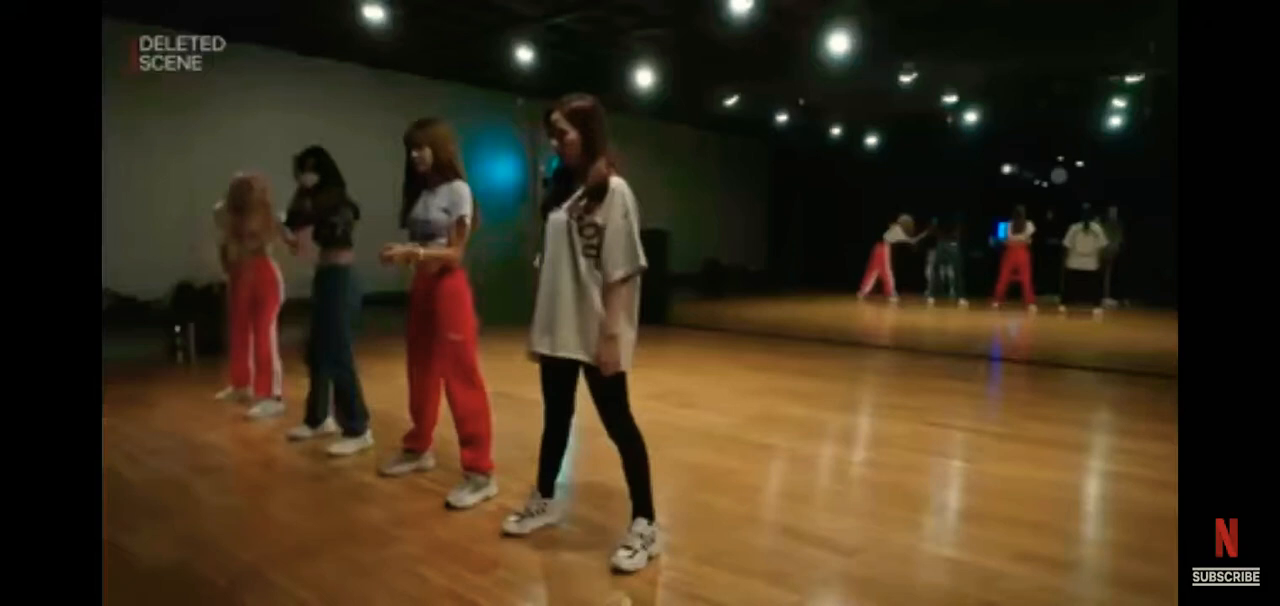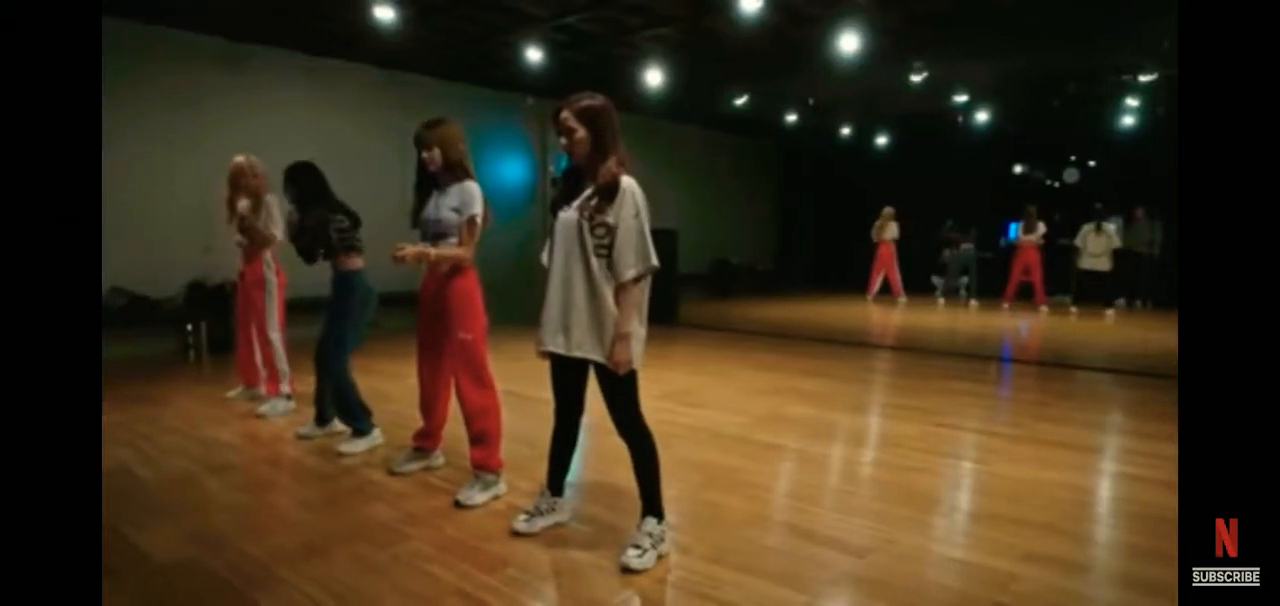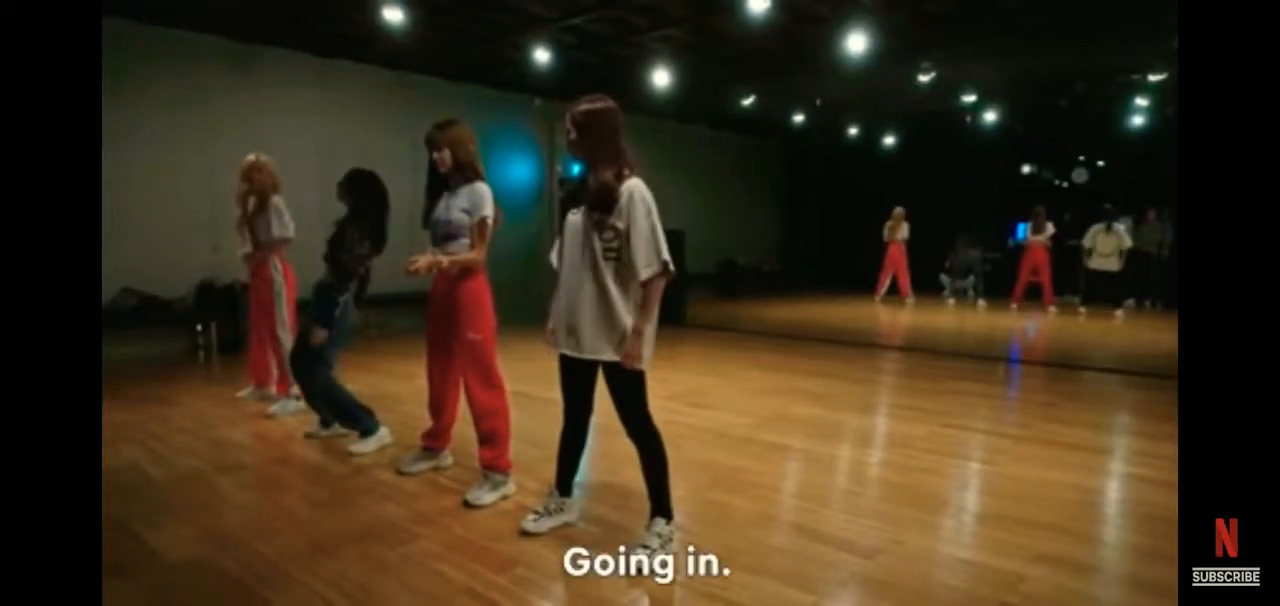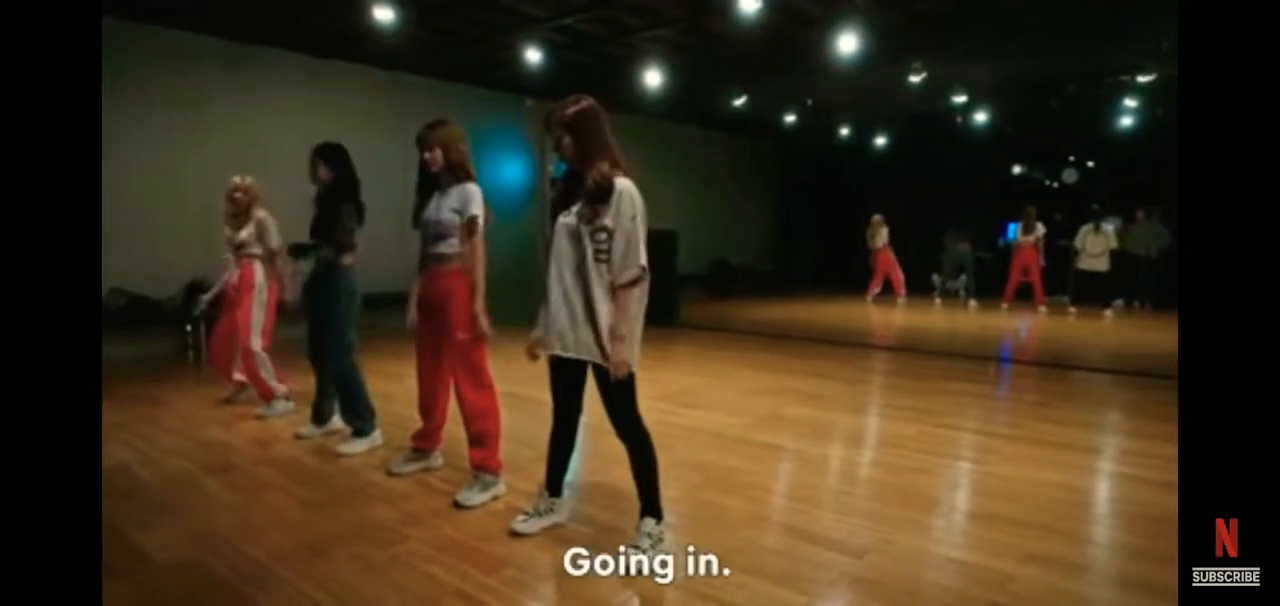
dt=0.7s
person 1, frame 1
left shoulder: (613, 191)
right shoulder: (561, 191)
left elbow: (622, 272)
right elbow: (549, 267)
left wrist: (611, 335)
right wrist: (538, 327)
left hip: (596, 334)
right hip: (558, 331)
left knee: (617, 423)
right knee: (555, 417)
left ankle: (645, 524)
right ankle: (545, 500)
person 1, frame 2
left shoulder: (624, 190)
right shoulder: (570, 190)
left elbow: (633, 272)
right elbow: (556, 265)
left wrist: (623, 334)
right wrist: (546, 324)
left hip: (606, 333)
right hip: (567, 330)
left knee: (628, 422)
right knee: (566, 415)
left ankle: (653, 523)
right ankle: (554, 499)
person 1, frame 3
left shoulder: (632, 193)
right shoulder: (581, 191)
left elbow: (653, 270)
right elbow: (565, 263)
left wrist: (639, 332)
right wrist: (555, 314)
left hip: (616, 335)
right hip: (576, 330)
left knee: (636, 423)
right knee: (575, 415)
left ankle: (662, 522)
right ankle: (563, 498)
person 1, frame 4
left shoulder: (621, 192)
right shoulder: (570, 192)
left elbow: (629, 274)
right elbow: (557, 269)
left wrist: (619, 337)
right wrist: (542, 325)
left hip: (604, 334)
right hip: (565, 331)
left knee: (626, 423)
right knee: (564, 416)
left ankle: (652, 523)
right ankle: (552, 499)
person 2, frame 1
left shoulder: (457, 190)
right shoulder: (420, 191)
left elbow: (454, 253)
right elbow: (418, 244)
left wrist: (413, 253)
right wrist: (402, 254)
left hip: (448, 287)
right hip: (421, 287)
left knee: (461, 379)
right knee: (421, 373)
left ankle: (480, 472)
right ankle: (418, 449)
person 2, frame 2
left shoulder: (467, 190)
right shoulder: (430, 191)
left elbow: (465, 253)
right elbow: (430, 244)
left wrist: (424, 253)
right wrist: (413, 254)
left hip: (459, 287)
right hip: (431, 286)
left knee: (472, 378)
right knee: (431, 372)
left ankle: (489, 471)
right ankle: (427, 447)
person 2, frame 3
left shoulder: (478, 191)
right shoulder: (442, 193)
left elbow: (478, 255)
right elbow: (440, 247)
left wrist: (436, 261)
right wrist: (426, 260)
left hip: (469, 289)
right hip: (441, 289)
left knee: (481, 379)
right knee: (440, 374)
left ankle: (498, 470)
right ankle: (436, 446)
person 2, frame 4
left shoulder: (468, 192)
right shoulder: (431, 194)
left elbow: (477, 254)
right elbow: (426, 253)
left wrist: (478, 308)
right wrist: (414, 296)
left hip: (458, 288)
right hip: (431, 290)
left knee: (472, 381)
right knee: (430, 376)
left ankle: (488, 472)
right ankle: (426, 448)
person 3, frame 1
left shoulder: (332, 196)
right shoulder: (326, 199)
left elbow: (295, 221)
right elbow: (297, 225)
left wrist: (305, 189)
left hip: (337, 282)
right hip: (328, 280)
left knee: (338, 357)
right knee: (317, 354)
left ankle: (358, 431)
right ankle: (318, 419)
person 3, frame 2
left shoulder: (318, 213)
right shoulder: (328, 209)
left elbow: (310, 255)
right elbow: (317, 251)
left wrist: (294, 228)
right wrist: (299, 226)
left hip: (352, 288)
right hip: (347, 286)
left knee: (334, 361)
right knee: (325, 356)
left ankle: (365, 430)
right ankle: (327, 419)
person 3, frame 3
left shoulder: (353, 228)
right shoulder: (362, 225)
left elbow: (346, 277)
right elbow: (359, 273)
left wrist: (324, 323)
right wrist: (358, 302)
left hip: (333, 301)
right hip: (330, 299)
left knee: (315, 372)
right knee: (302, 363)
left ankle: (373, 429)
right ankle: (332, 420)
person 3, frame 4
left shoulder: (345, 204)
right shoulder: (326, 201)
left elbow: (336, 247)
left wrist: (300, 250)
right wrist: (310, 280)
left hip: (338, 281)
right hip: (322, 279)
left knee: (340, 356)
right knee: (320, 354)
left ankle: (366, 430)
right ankle: (325, 417)
person 4, frame 1
left shoulder: (267, 216)
right shoulder: (223, 212)
right elbow: (226, 246)
left hip: (264, 274)
right hip: (240, 274)
left knee: (264, 334)
right knee: (238, 331)
left ankle: (271, 396)
right ankle: (242, 384)
person 4, frame 2
left shoulder: (267, 201)
right shoulder: (241, 203)
left elbow: (272, 239)
right elbow: (239, 236)
left wrist: (249, 220)
right wrist: (239, 220)
left hip: (265, 270)
right hip: (247, 268)
left knee: (269, 331)
right knee: (245, 329)
left ankle: (282, 394)
right ankle: (253, 383)
person 4, frame 3
left shoulder: (274, 202)
right shoulder: (252, 203)
left elbow: (286, 238)
right elbow: (249, 236)
left wrist: (258, 254)
right wrist: (249, 252)
left hip: (275, 271)
right hip: (260, 270)
left knee: (280, 332)
right knee: (259, 330)
left ankle: (292, 395)
right ankle: (263, 383)
person 4, frame 4
left shoulder: (261, 217)
right shoulder: (232, 224)
left elbow: (275, 254)
right elbow: (232, 263)
left wrist: (283, 284)
right wrist: (212, 293)
left hip: (258, 281)
right hip: (237, 283)
left knee: (250, 343)
right knee: (223, 339)
left ankle: (279, 397)
right ankle: (244, 384)
